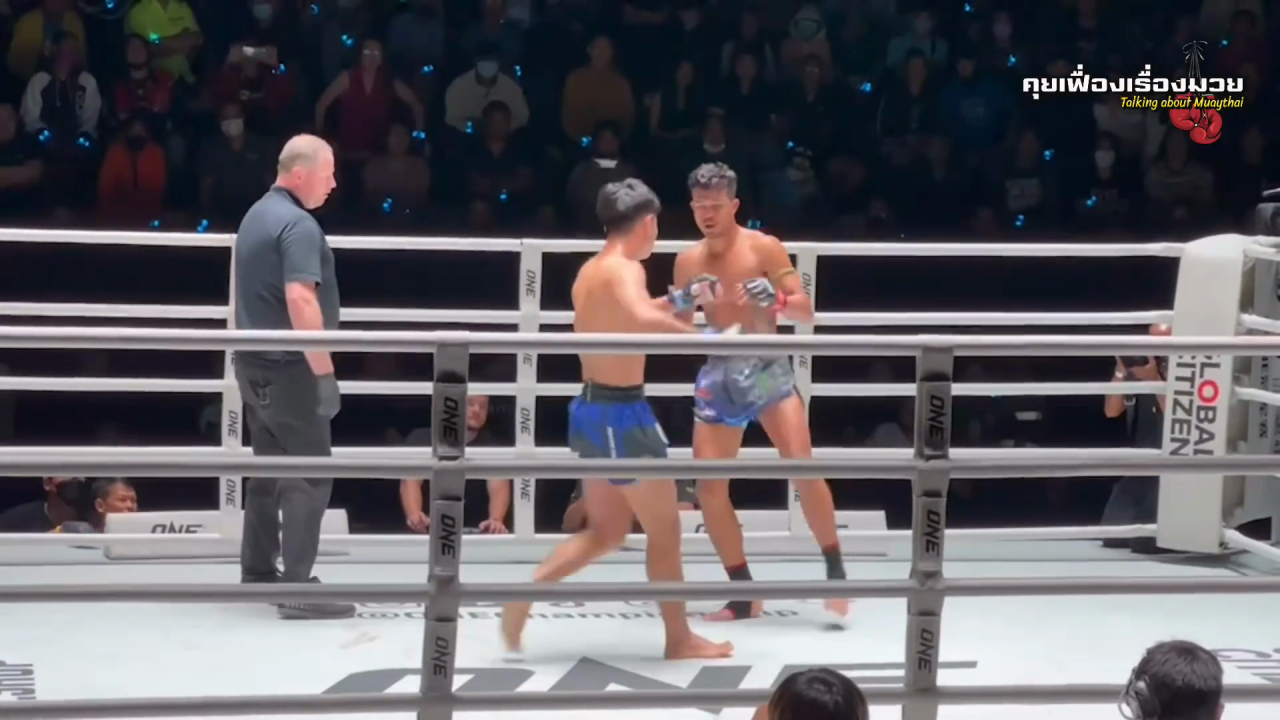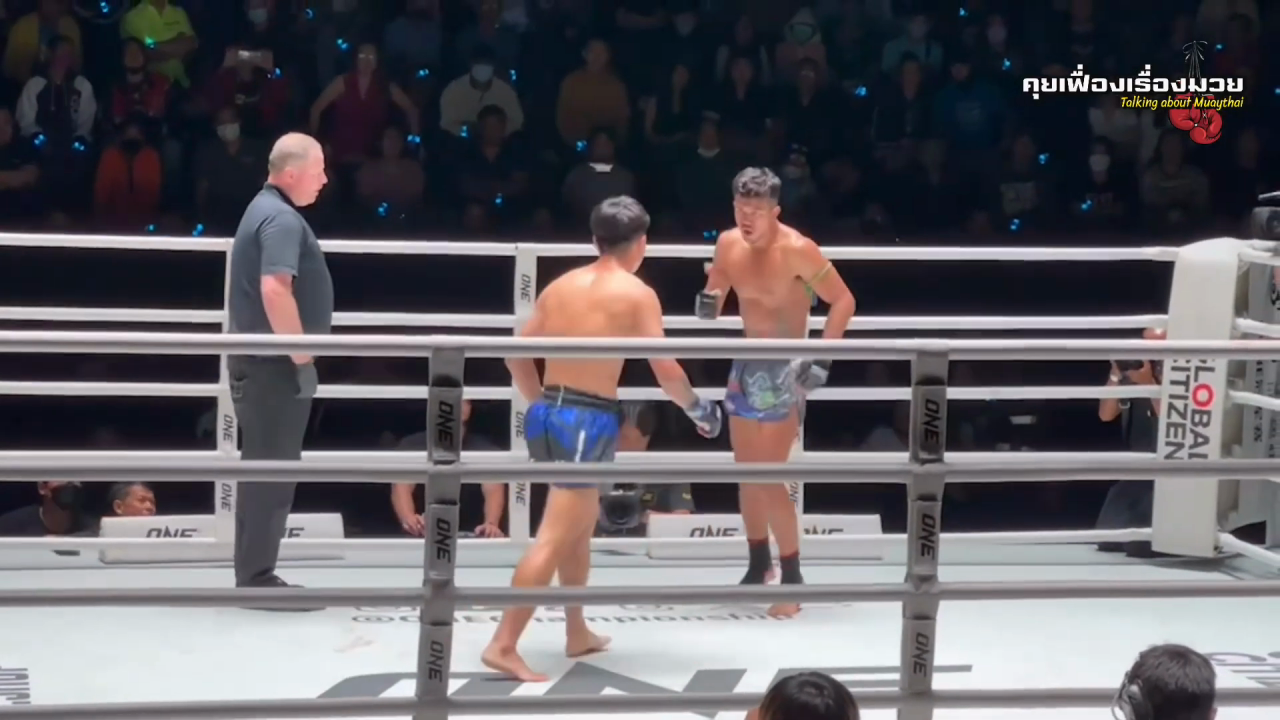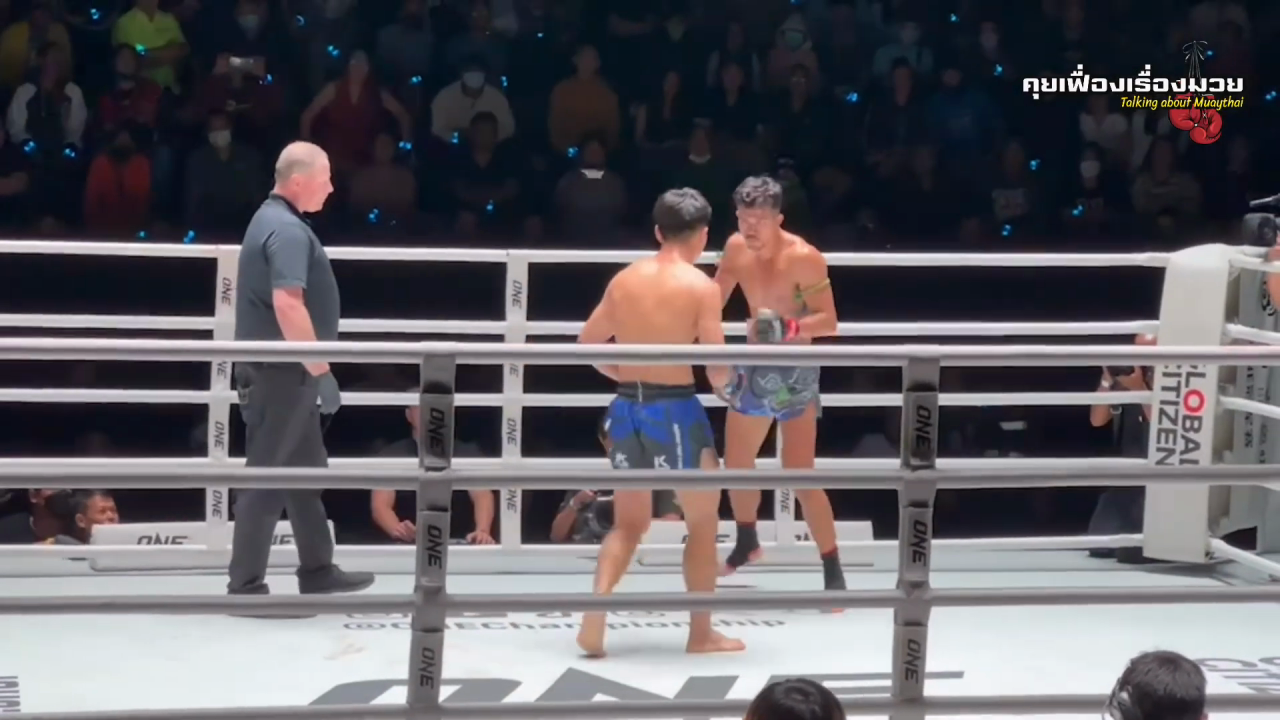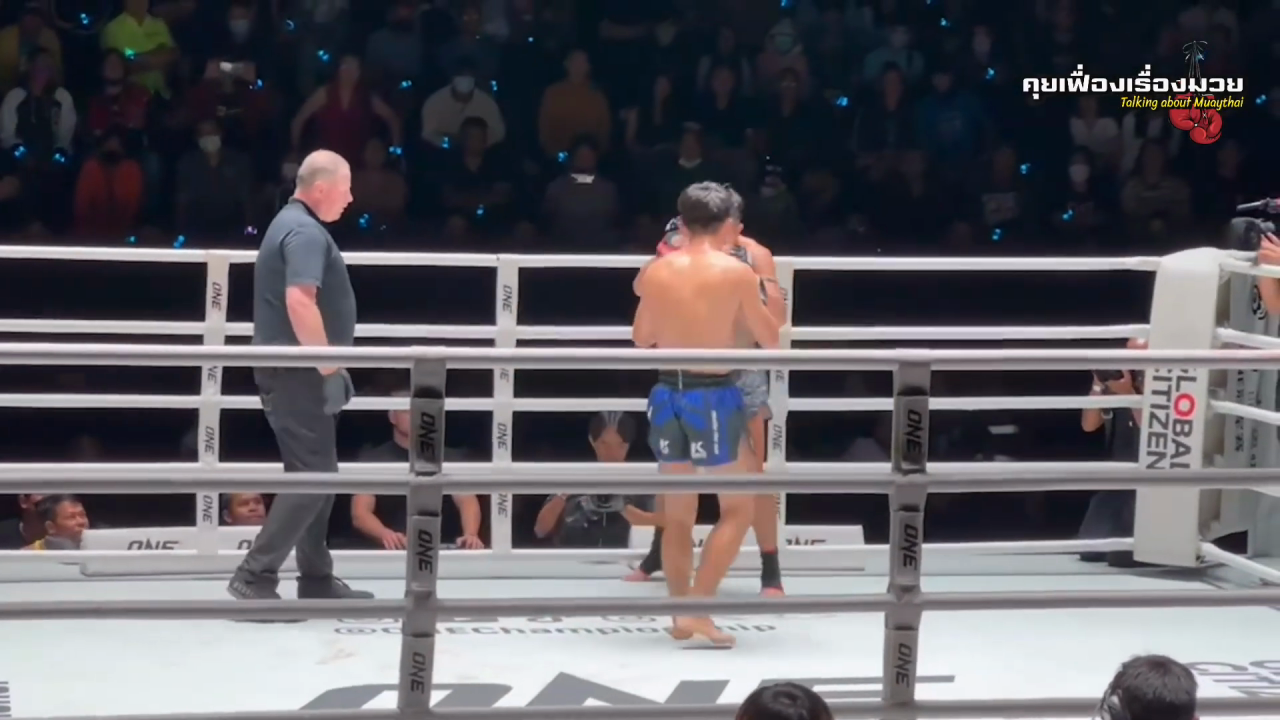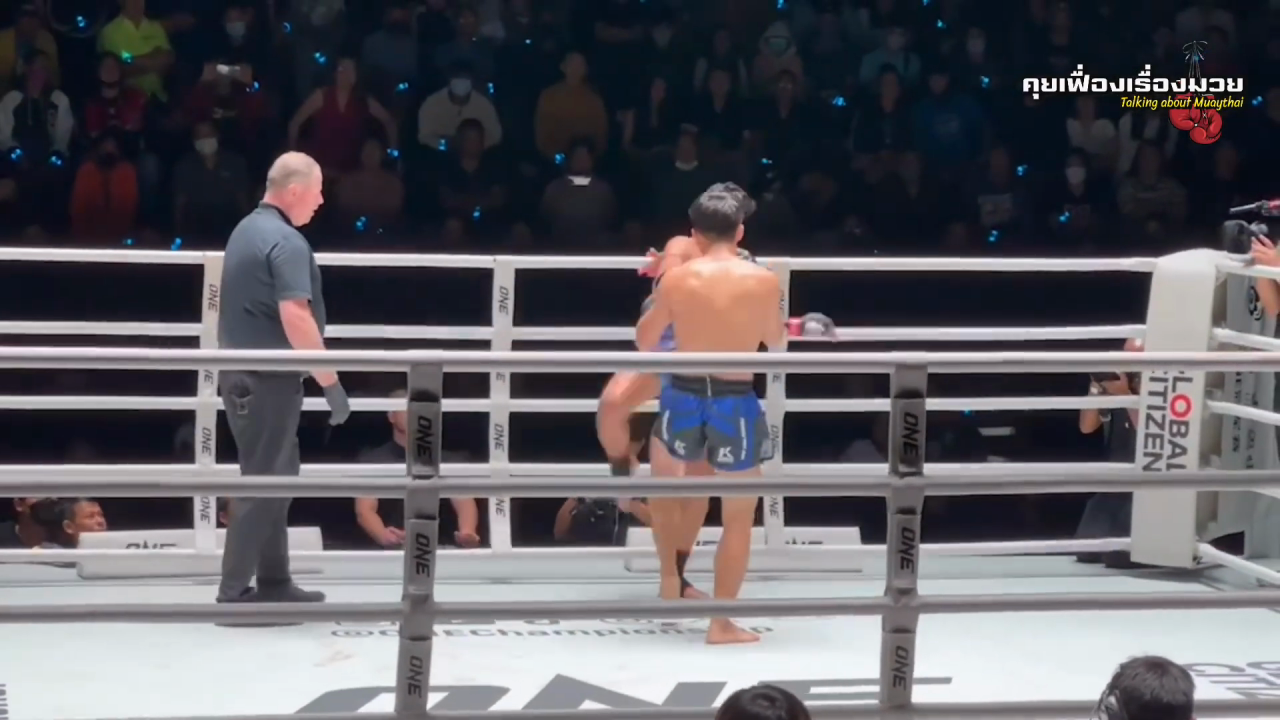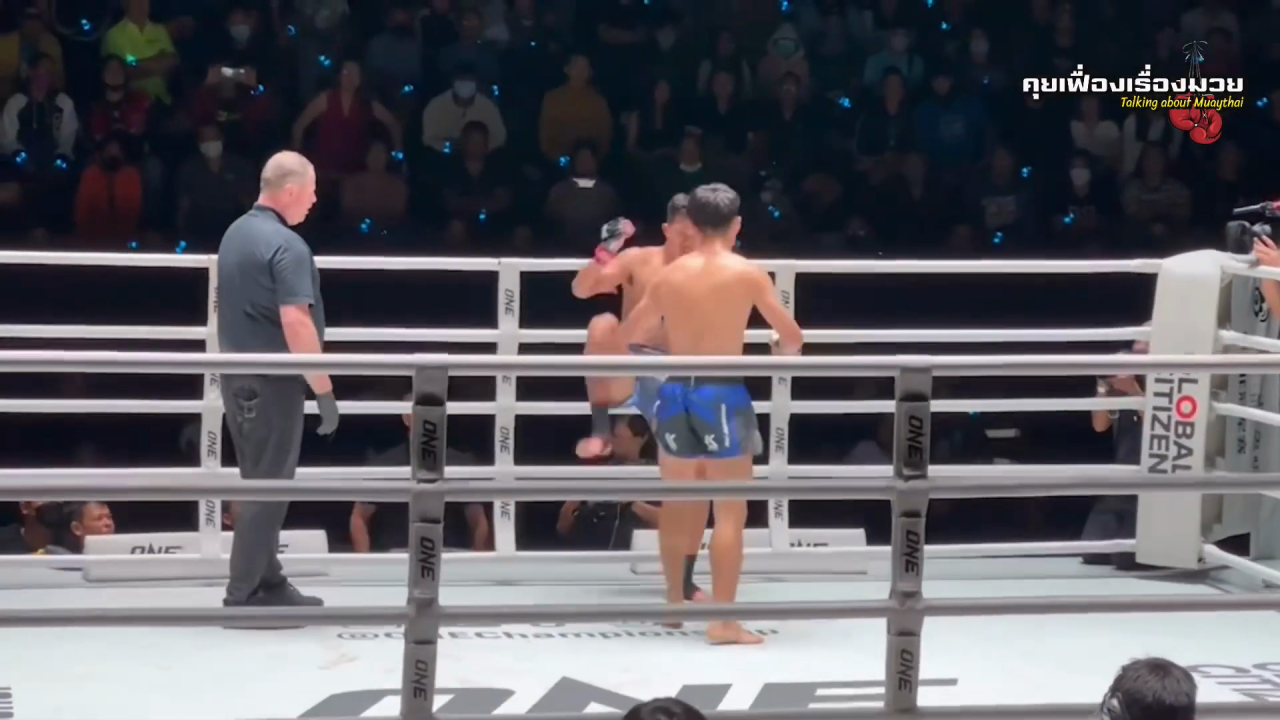
dt=0.5s
person 1, frame 1
left shoulder: (591, 273)
right shoulder: (624, 271)
right elbow: (642, 320)
left wrist: (679, 299)
right wrist: (700, 334)
left hip: (590, 409)
right hip: (619, 414)
left knee: (604, 533)
right knee: (665, 529)
left ankle: (526, 597)
right ankle: (679, 640)
person 1, frame 2
left shoulder: (558, 286)
right shoulder: (638, 295)
left elbow: (518, 358)
right elbow: (665, 367)
right wrist: (698, 407)
left hip: (545, 413)
right hip: (590, 419)
left knee: (577, 525)
right knee: (555, 539)
left ankle: (578, 631)
right ankle: (504, 644)
person 1, frame 3
left shoulder: (624, 279)
right shoulder: (700, 286)
left elbow: (589, 343)
right elbow: (716, 363)
right wrist: (726, 383)
left hip: (627, 408)
right hip: (674, 410)
left knee: (628, 523)
right knee: (704, 523)
left ankle: (594, 620)
right ankle: (701, 632)
person 1, frame 4
left shoulder: (656, 271)
right shoulder: (735, 272)
left elbow: (642, 338)
right elbow: (770, 340)
right wrist: (762, 302)
left hip: (666, 394)
right hip: (713, 396)
left knee: (677, 514)
right knee: (737, 509)
left ankle: (681, 615)
right ankle: (697, 610)
person 1, frame 5
left shoulder: (677, 277)
right shoulder: (764, 280)
left elbow: (645, 340)
right elbow: (775, 343)
left hip: (683, 395)
right hip: (734, 403)
right knee: (738, 517)
left ankle: (669, 577)
right ankle: (721, 622)
person 1, frame 6
left shoulder: (668, 274)
right shoulder: (750, 273)
left elbow: (630, 333)
right elbow: (792, 339)
right wrist: (787, 343)
left hip: (675, 391)
right hip: (722, 393)
left knee: (677, 506)
right knee: (730, 509)
left ankle: (676, 603)
right ankle: (722, 617)
person 2, frame 1
left shoulder: (256, 216)
right shoulder: (298, 224)
right elbow: (301, 300)
right wrist: (326, 373)
left hip: (254, 362)
right hip: (286, 365)
left knee: (269, 468)
right knee: (309, 473)
left ankle: (258, 575)
right ankle: (297, 587)
person 2, frame 2
left shoulder: (265, 210)
right shoulder: (281, 219)
right elbow: (274, 290)
right wrist: (303, 359)
left hip: (262, 359)
right hip: (272, 363)
left knee: (263, 467)
right knee: (273, 468)
left ankle: (252, 571)
right ankle: (255, 579)
person 2, frame 3
left shoulder: (272, 218)
right shoulder: (287, 229)
right elbow: (287, 305)
left wrist: (311, 370)
right wrist: (321, 372)
left hip: (280, 369)
right hip: (276, 371)
left knee: (307, 469)
right knee: (267, 475)
left ankle: (318, 570)
right ankle: (245, 584)
person 2, frame 4
left shoulder: (289, 224)
right shoulder: (305, 232)
right elbow: (300, 302)
left wrist: (326, 366)
right wrist: (330, 369)
left hip: (292, 370)
right hip: (296, 372)
left knee: (315, 474)
right knee: (312, 476)
left ankle: (316, 579)
right ankle: (254, 575)
person 2, frame 5
left shoulder: (247, 229)
right shoulder: (286, 241)
right elbow: (295, 318)
right wrist: (330, 382)
left hip: (244, 373)
right hip: (268, 378)
left knee: (272, 477)
right knee: (263, 483)
left ankle: (273, 581)
right ankle: (235, 593)
person 2, frame 6
left shoulder: (237, 232)
right shoulder: (285, 245)
right elbow: (296, 324)
right wrist: (324, 391)
left hip: (238, 374)
right hip: (271, 381)
left knee: (262, 483)
right knee: (268, 487)
left ankle: (268, 584)
right ankle: (243, 596)
person 3, frame 1
left shoulder: (764, 247)
right shoulder: (687, 262)
left elbow: (805, 312)
left wrist: (778, 297)
left hip: (765, 365)
right hip: (717, 374)
left knee: (802, 465)
right knee: (709, 489)
left ankle: (835, 571)
right ankle: (743, 593)
person 3, frame 2
left shoulder: (798, 250)
right shoulder: (728, 244)
left elbow: (843, 301)
right elbow: (712, 291)
left wrist: (822, 352)
right wrist: (708, 303)
left hip: (785, 370)
right hip: (746, 364)
left knee: (769, 477)
right knee: (748, 475)
left ankle: (791, 578)
right ankle: (760, 563)
person 3, frame 3
left shoulder: (804, 258)
right shoulder: (735, 247)
left elbow: (829, 323)
right elbow: (720, 288)
left wrist: (786, 329)
left hip: (793, 371)
right hip: (753, 366)
left knee: (800, 476)
right knee: (736, 463)
left ankle: (834, 576)
right ankle: (746, 544)
person 3, frame 4
left shoulder: (756, 256)
right shoulder: (686, 247)
left elbow: (776, 318)
left wrist: (752, 279)
right wrist: (663, 252)
left hip: (743, 373)
left knee: (753, 475)
left ankle: (771, 571)
right ankle: (657, 554)
person 3, frame 5
right shoulder: (681, 247)
right elbow: (669, 277)
right hip: (666, 346)
left knee: (701, 474)
right knee: (612, 404)
left ankle: (675, 573)
right ankle: (622, 469)
person 3, frame 6
right shoulder: (638, 259)
right elbow: (581, 290)
right wrist: (602, 255)
right knee: (602, 326)
left ankle: (684, 580)
right ankle: (600, 428)
person 4, frame 1
right shoulder: (1136, 373)
right elbow: (1111, 411)
left wrist: (1154, 379)
right wrist: (1120, 371)
left knee: (1144, 543)
right knee: (1112, 537)
person 4, frame 2
right shoulder: (1131, 377)
right elbow: (1106, 414)
left wrist: (1149, 383)
right wrist: (1115, 375)
left knee: (1139, 546)
right knee: (1107, 540)
person 4, frame 3
right shoulder: (1123, 383)
right elbow: (1097, 420)
left wrist: (1140, 388)
right wrist: (1106, 380)
left knee: (1131, 553)
right knee: (1098, 547)
person 4, frame 4
right shoulder: (1114, 384)
right elbow: (1088, 425)
left wrist: (1129, 394)
right wrist: (1098, 386)
left knee: (1121, 556)
right knee: (1089, 551)
person 4, frame 5
right shoulder: (1112, 385)
right elbow: (1086, 427)
left wrist: (1126, 395)
right wrist: (1095, 387)
left knee: (1117, 557)
right knee: (1086, 553)
person 4, frame 6
right shoulder: (1120, 384)
right elbow: (1099, 426)
left wrist: (1134, 391)
right wrist: (1102, 387)
left knee: (1127, 560)
right knee: (1092, 553)
